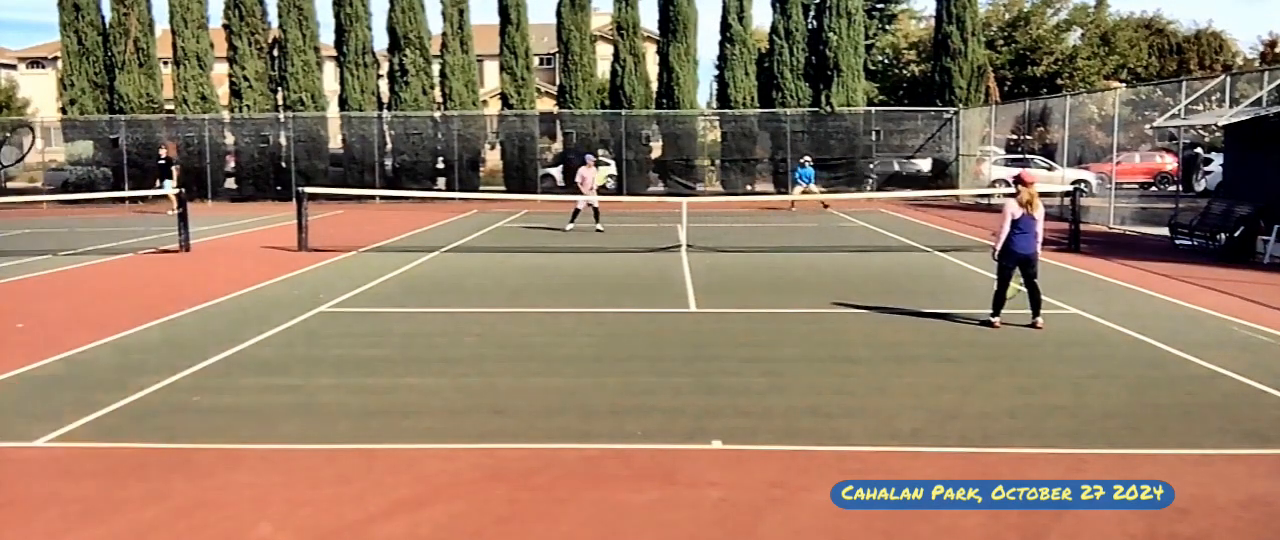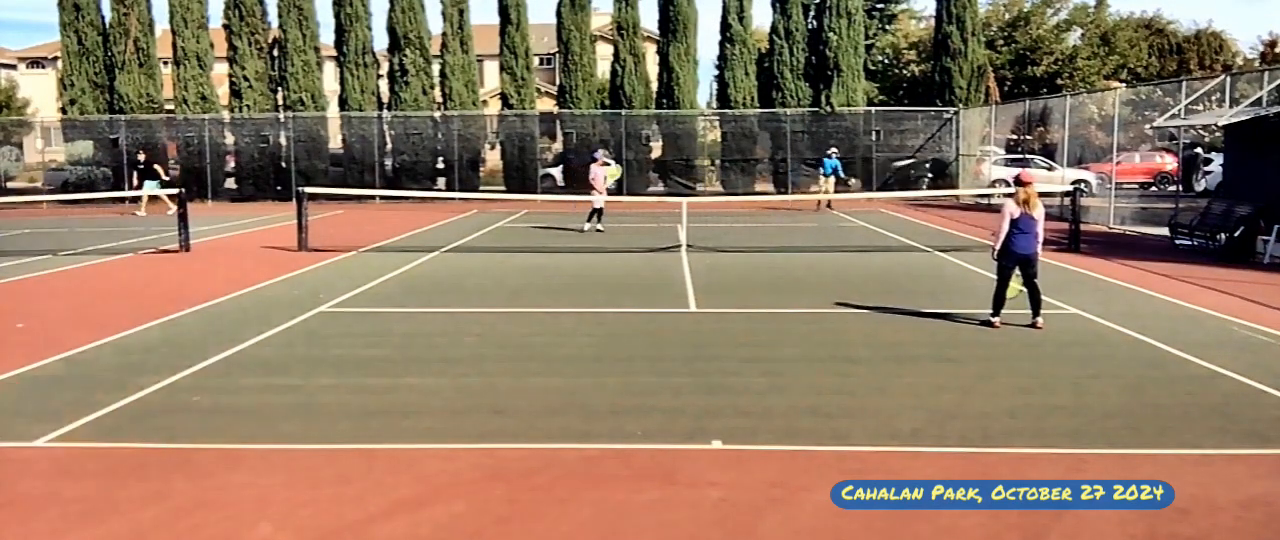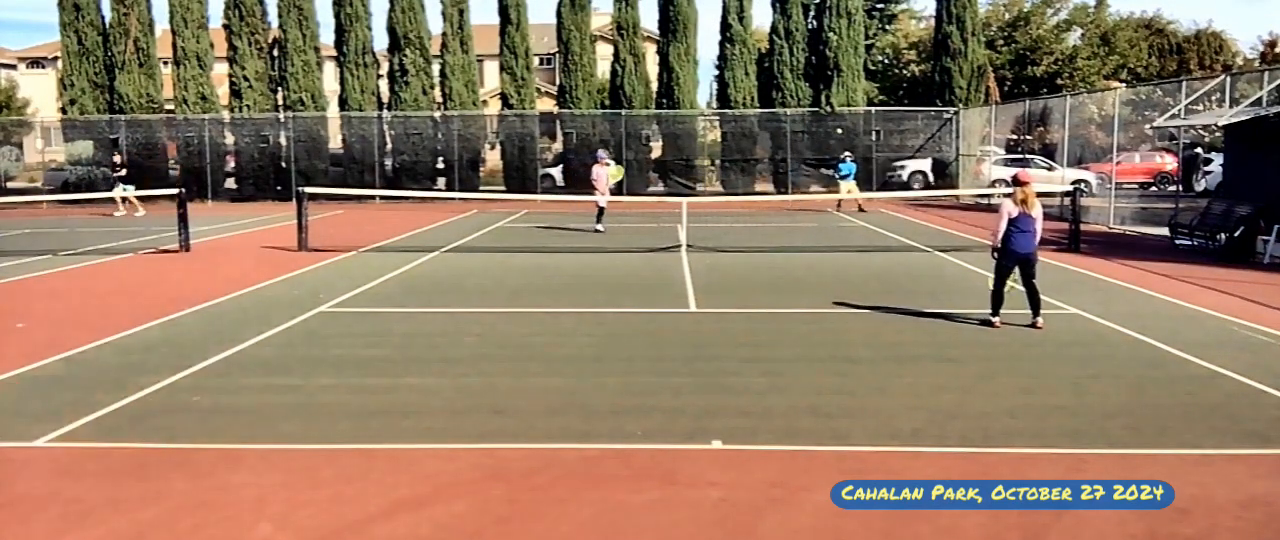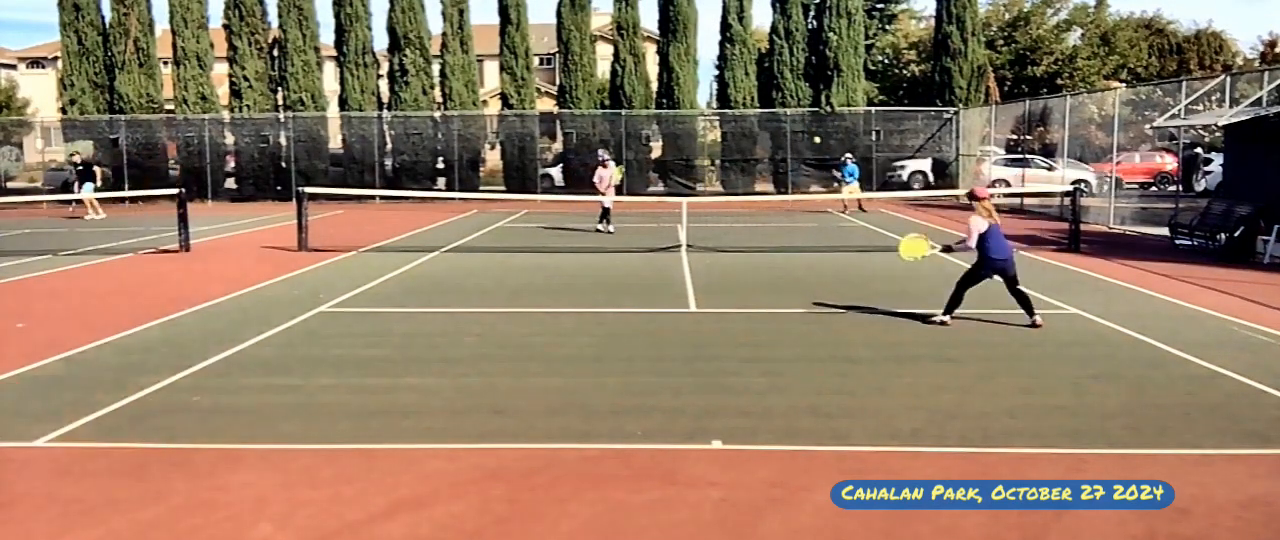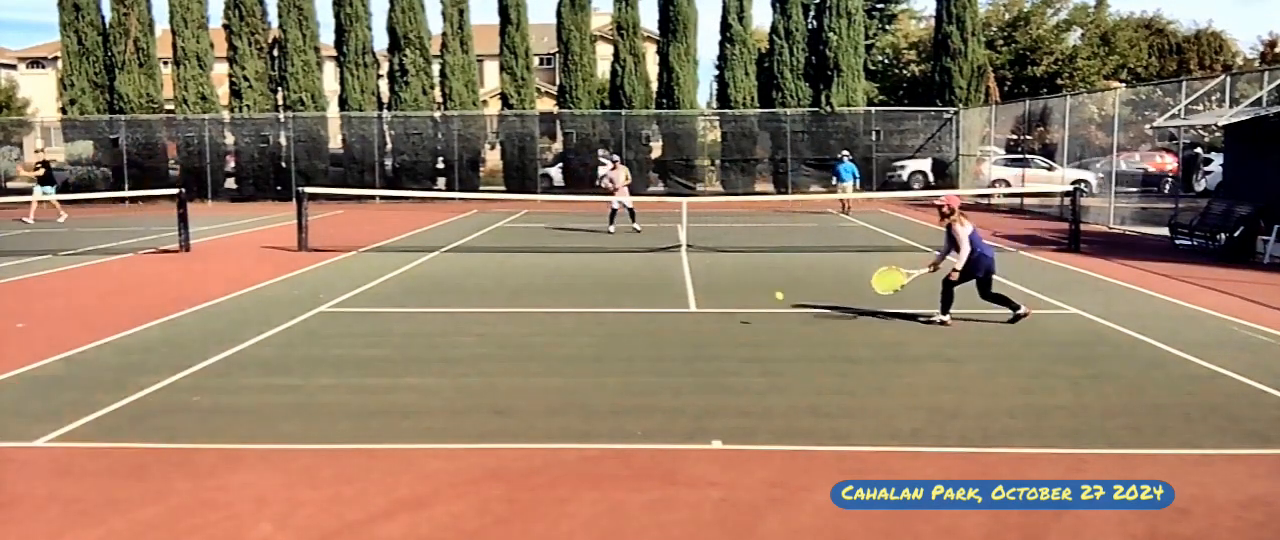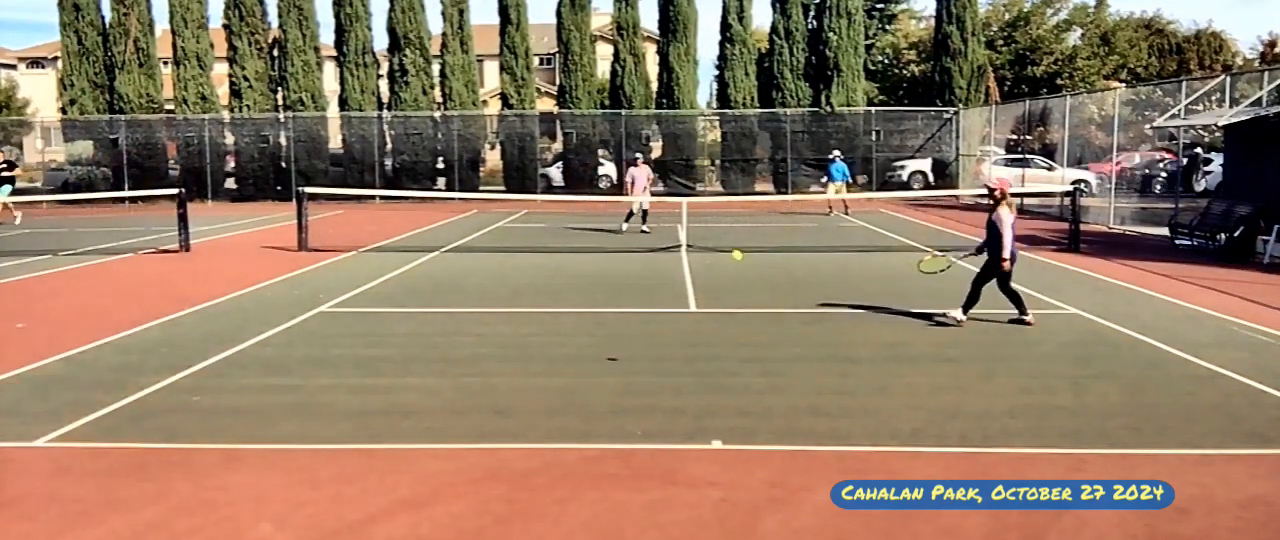
dt=0.4s
person 1, frame 1
left shoulder: (1011, 204)
right shoulder: (1038, 205)
left elbow: (1004, 229)
right elbow: (1039, 230)
left wrist: (996, 247)
right wrist: (1038, 248)
left hip: (1011, 250)
right hip: (1030, 251)
left knee: (1002, 284)
right knee: (1032, 284)
left ankle: (995, 318)
right ankle: (1037, 318)
person 1, frame 2
left shoulder: (1010, 204)
right shoulder: (1038, 205)
left elbow: (1003, 229)
right elbow: (1040, 231)
left wrist: (996, 247)
right wrist: (1038, 249)
left hip: (1011, 250)
right hip: (1030, 251)
left knee: (1002, 284)
right knee: (1032, 284)
left ankle: (995, 318)
right ankle: (1037, 318)
person 1, frame 3
left shoulder: (1008, 203)
right shoulder: (1036, 204)
left elbow: (1001, 228)
right elbow: (1038, 230)
left wrist: (995, 246)
left hip: (1010, 250)
right hip: (1029, 250)
left knee: (999, 283)
right knee: (1030, 284)
left ankle: (995, 318)
right ankle: (1037, 318)
person 1, frame 4
left shoulder: (975, 219)
right shoulder: (992, 215)
left elbow: (971, 244)
left wrist: (952, 247)
right wrist: (957, 244)
left hip: (990, 259)
right hip: (1006, 257)
left knee: (961, 286)
right knee: (1015, 289)
left ankle: (945, 316)
right ankle: (1035, 318)
person 1, frame 5
left shoulder: (957, 224)
right shoulder: (950, 223)
left elbow: (965, 249)
right elbow: (948, 247)
left wrist: (956, 269)
right wrist: (936, 262)
left hip: (980, 260)
right hip: (985, 259)
left knee: (948, 282)
right knee: (986, 293)
left ankle: (944, 316)
right ankle: (1019, 309)
person 1, frame 6
left shoulder: (1002, 210)
right shoulder: (999, 208)
left elbow: (1007, 235)
left wrist: (1005, 258)
right wrist: (983, 245)
left hip: (1000, 256)
right hip: (1001, 255)
left knee: (977, 284)
right knee: (1005, 287)
left ankle: (962, 314)
right ankle: (1025, 315)
